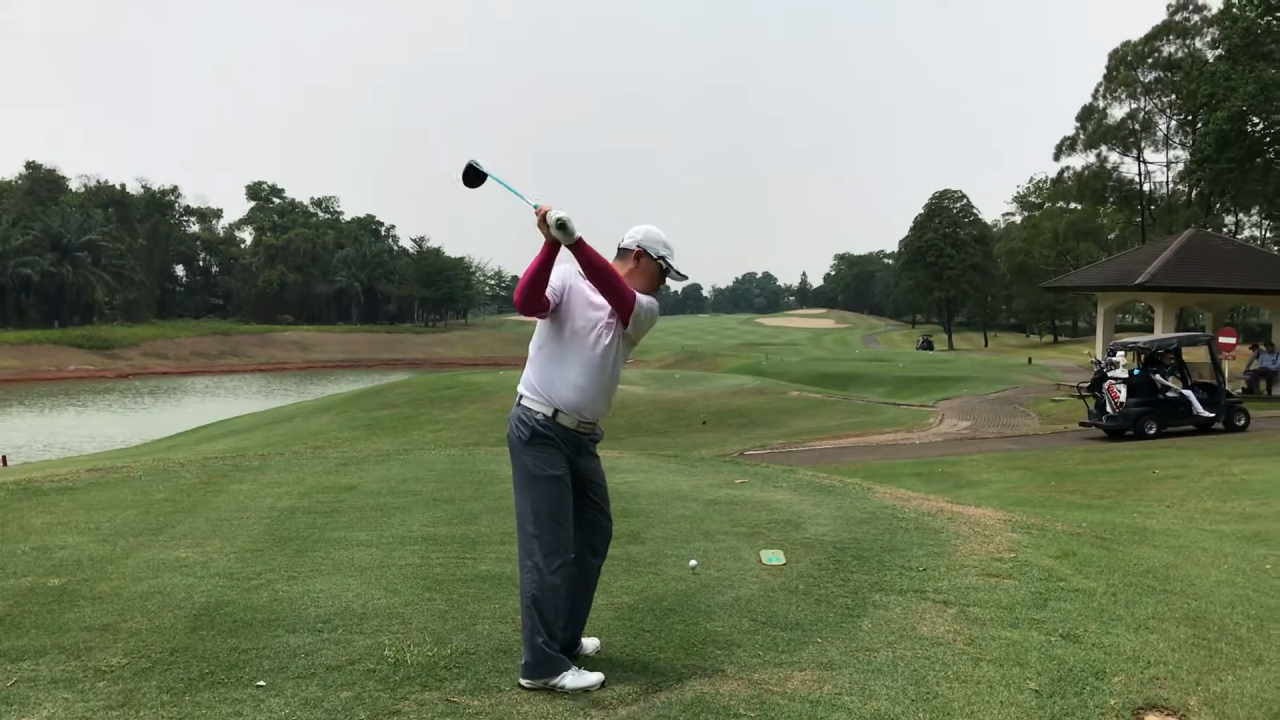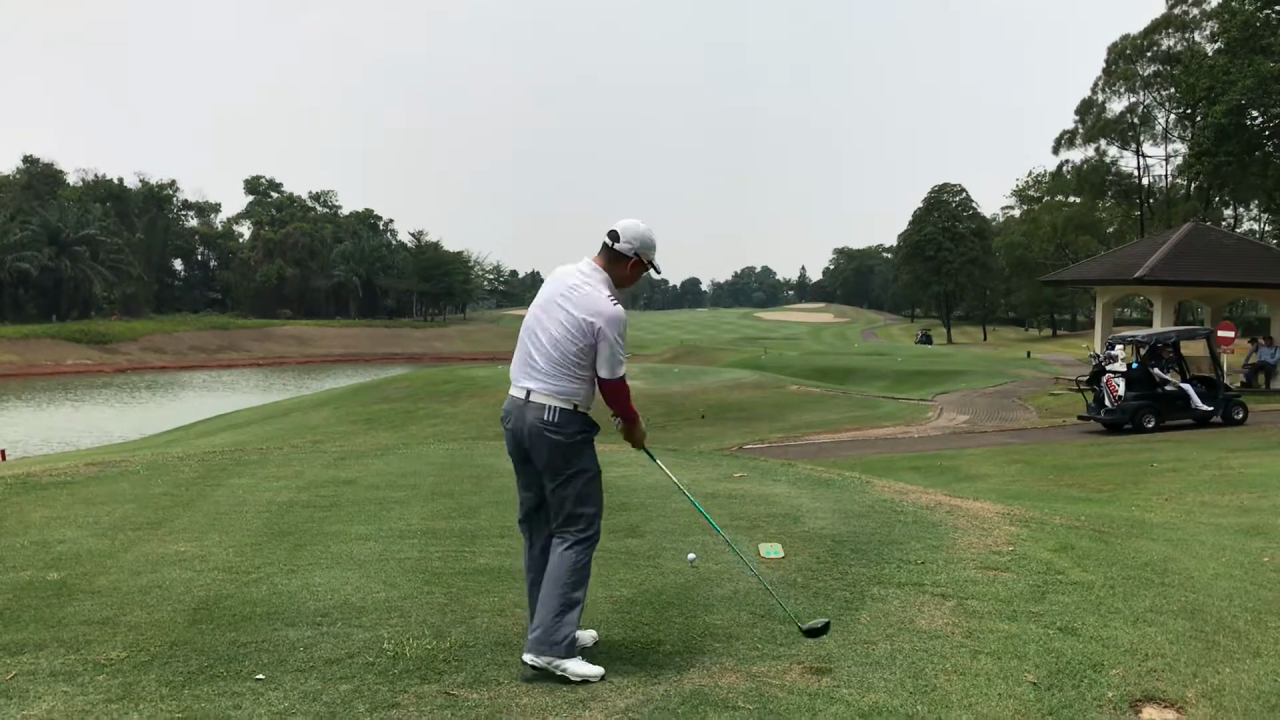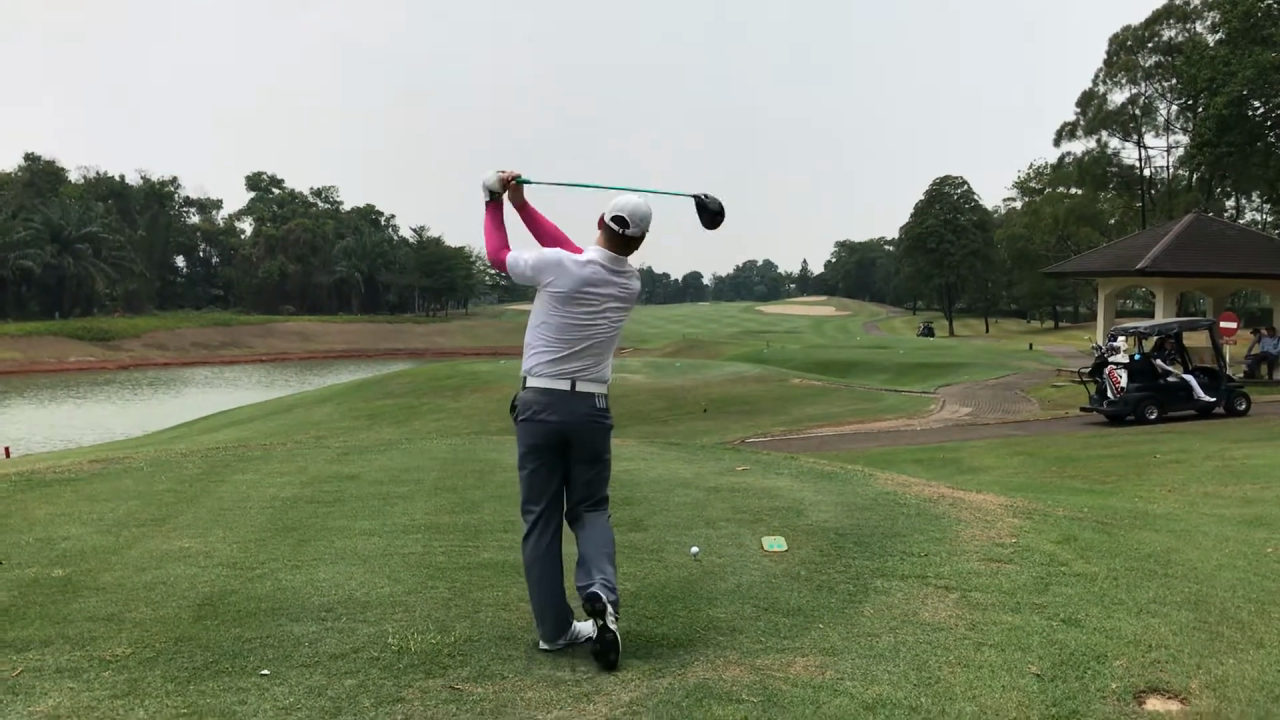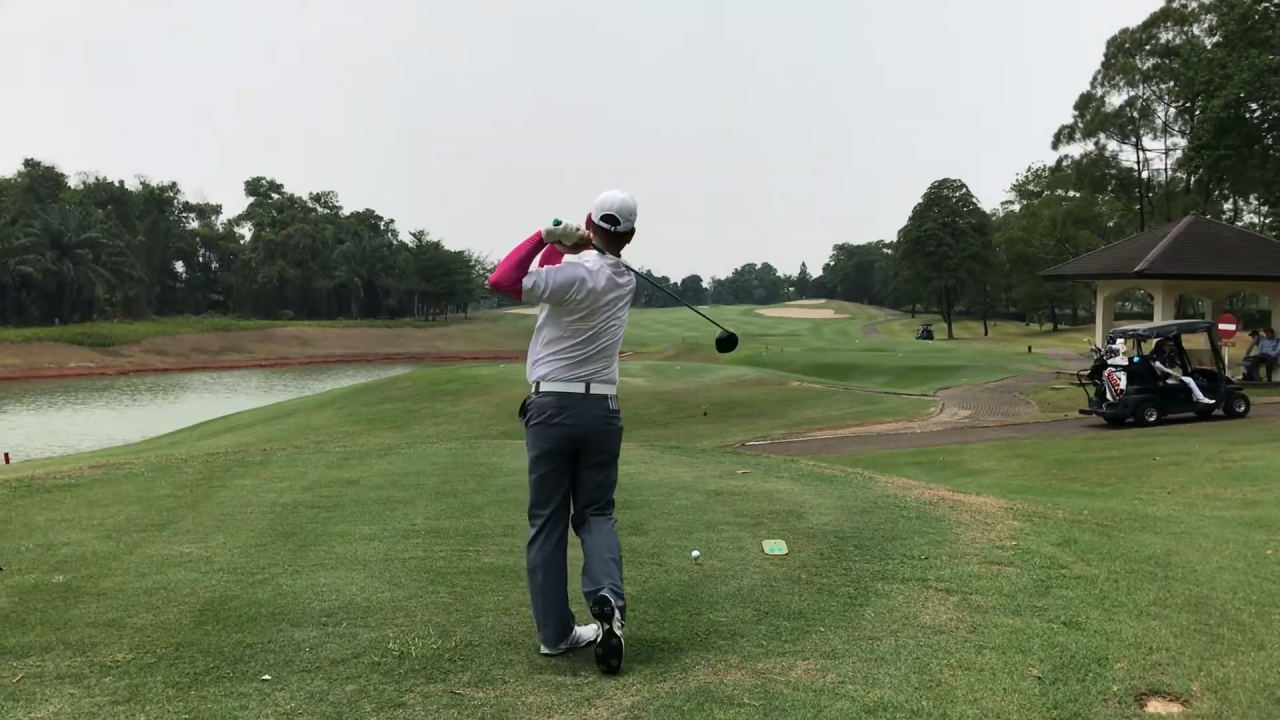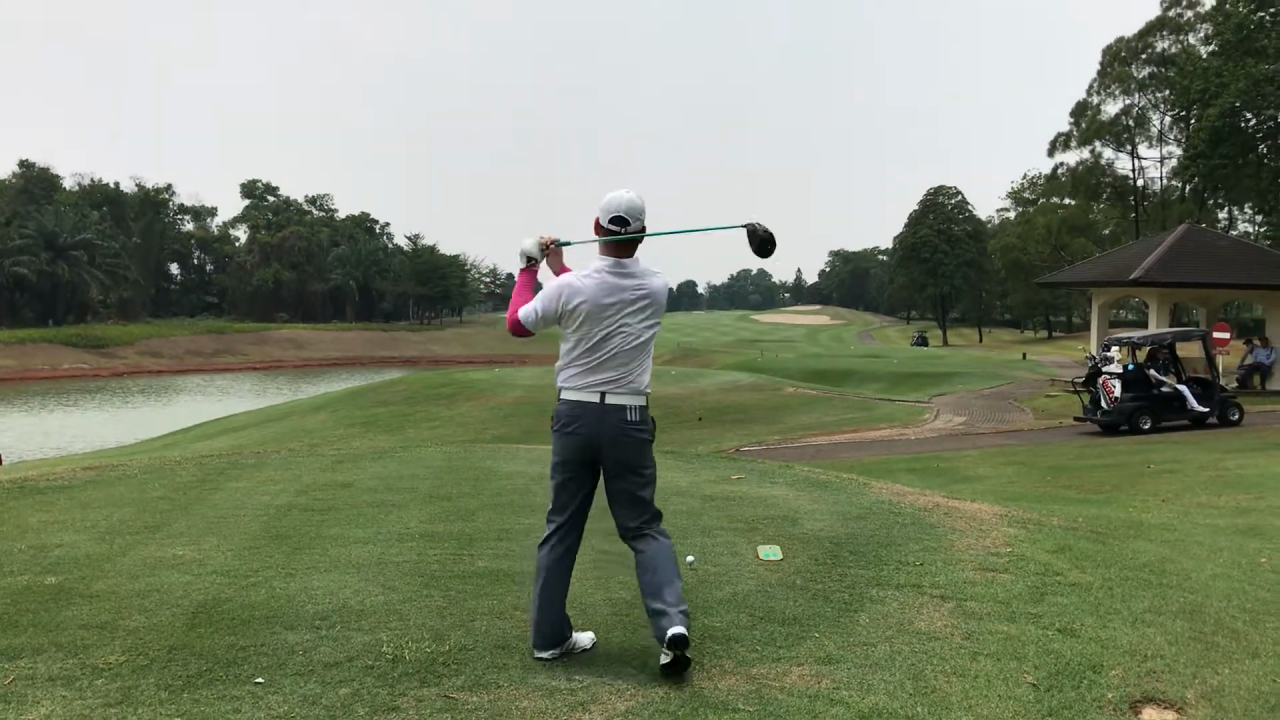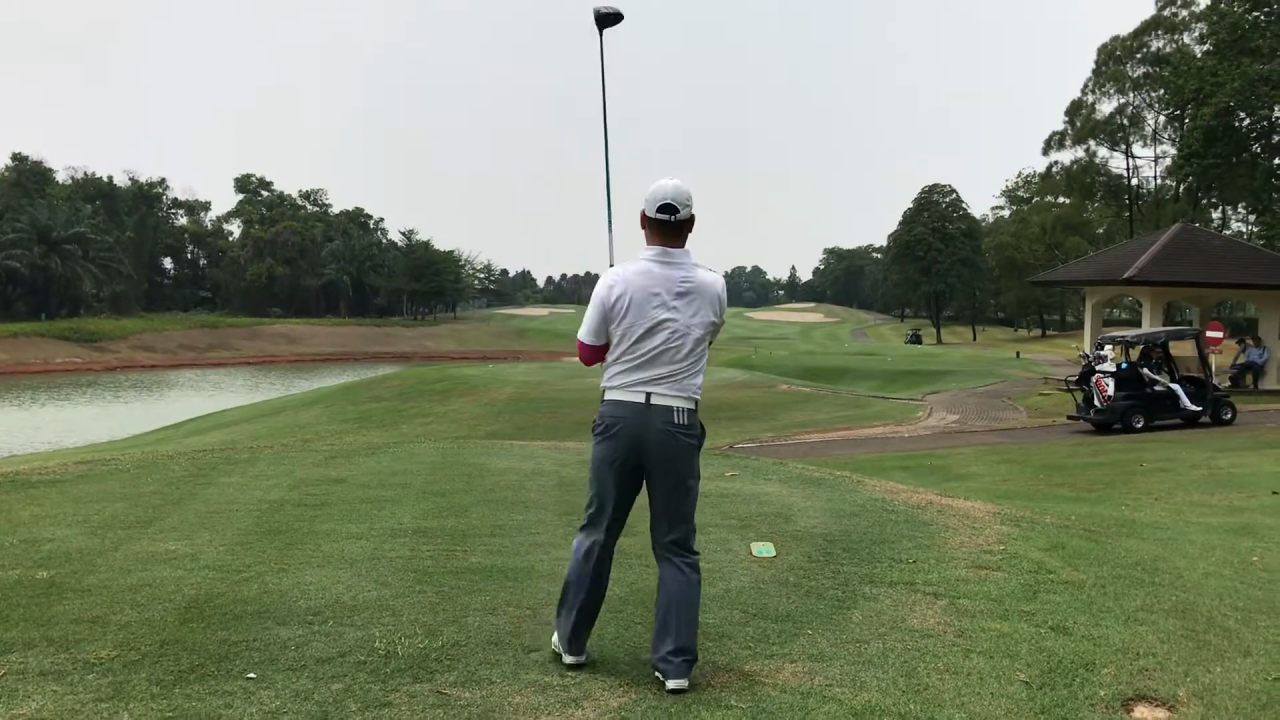
dt=0.4s
person 1, frame 1
left shoulder: (644, 309)
right shoulder: (566, 279)
left elbow: (617, 295)
right elbow: (525, 303)
left wrist: (576, 243)
right wrist: (553, 245)
left hip: (582, 437)
right hip: (539, 430)
left knee: (592, 537)
right knee: (548, 546)
left ankle: (563, 639)
right ankle: (542, 664)
person 1, frame 2
left shoulder: (569, 278)
right shoulder: (608, 312)
right elbow: (613, 387)
left wrist: (625, 411)
right wrist: (632, 423)
left hip: (521, 412)
right hip: (560, 423)
left knee: (542, 527)
right knee: (576, 530)
left ankle: (550, 628)
right ankle: (548, 645)
person 1, frame 3
left shoulder: (560, 267)
right shoulder: (630, 286)
left elbow: (498, 256)
left wrist: (496, 202)
right wrist: (522, 204)
left hip: (539, 404)
right hip: (590, 408)
left knee: (541, 517)
right knee: (590, 508)
left ankle: (554, 628)
right ankle: (601, 595)
person 1, frame 4
left shoulder: (576, 275)
right shoulder: (625, 278)
left elbow: (501, 280)
left wrist: (546, 234)
right wrist: (557, 243)
left hip: (552, 408)
right hip: (602, 409)
left knee: (547, 522)
right knee: (596, 513)
left ankle: (555, 632)
right ankle: (607, 598)
person 1, frame 5
left shoulder: (572, 289)
right shoulder: (657, 287)
left elbow: (517, 324)
left wrist: (530, 266)
right wrist: (559, 266)
left hip: (575, 417)
right hip: (629, 420)
left knee: (562, 528)
right knee: (644, 527)
left ankle: (549, 635)
right ankle: (672, 624)
person 1, frame 6
left shoulder: (616, 281)
right shoulder: (714, 287)
left elbow: (588, 353)
left hip: (620, 418)
right hip: (676, 424)
left knee: (596, 533)
right knee: (676, 547)
left ankle: (572, 638)
right ankle: (674, 663)
